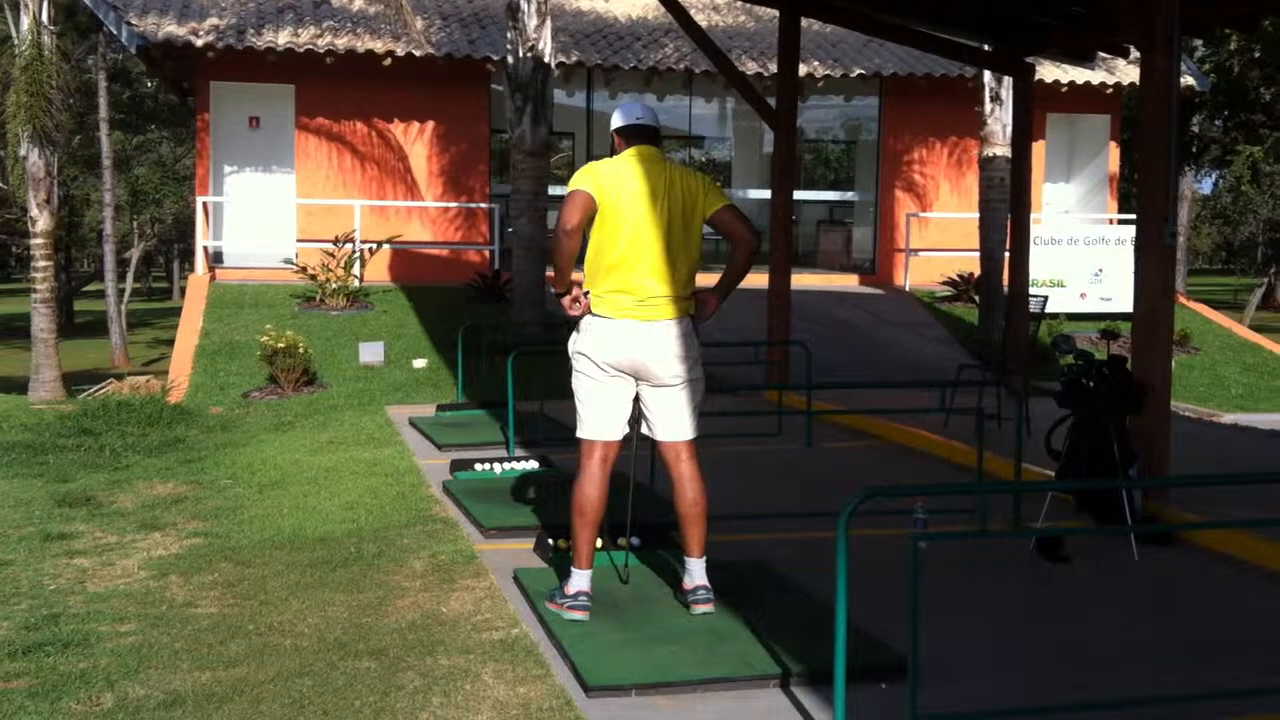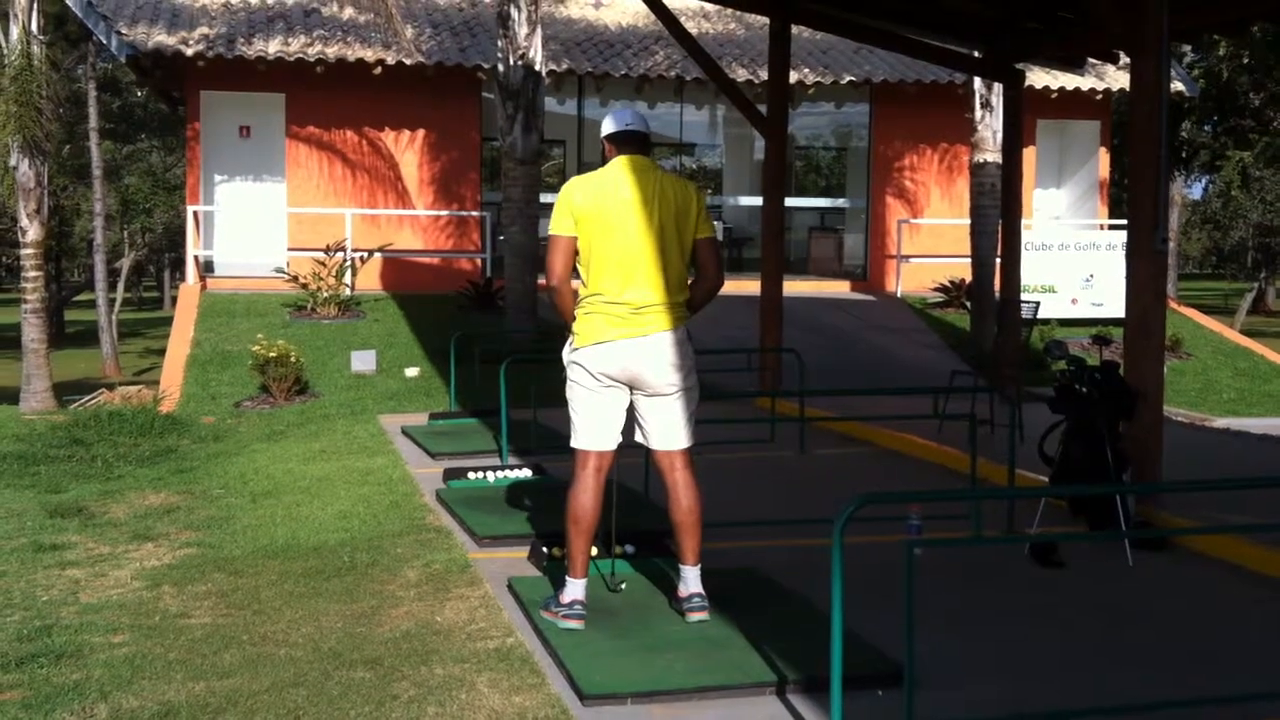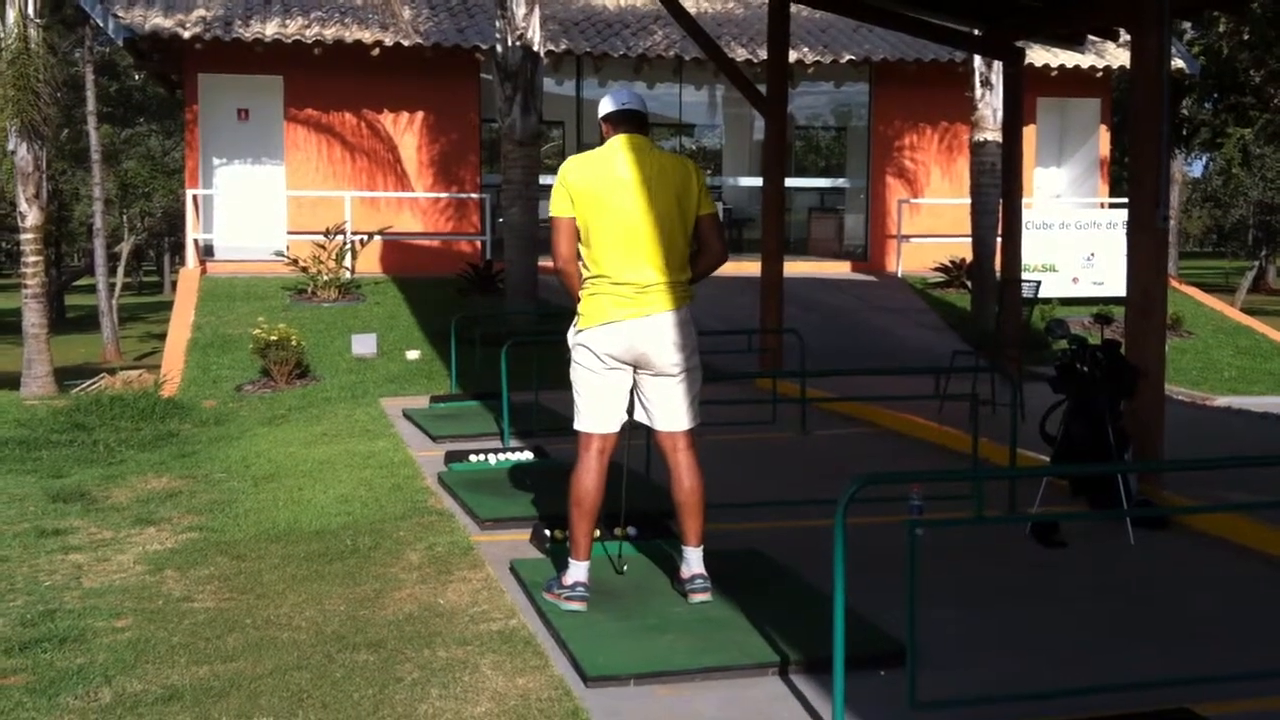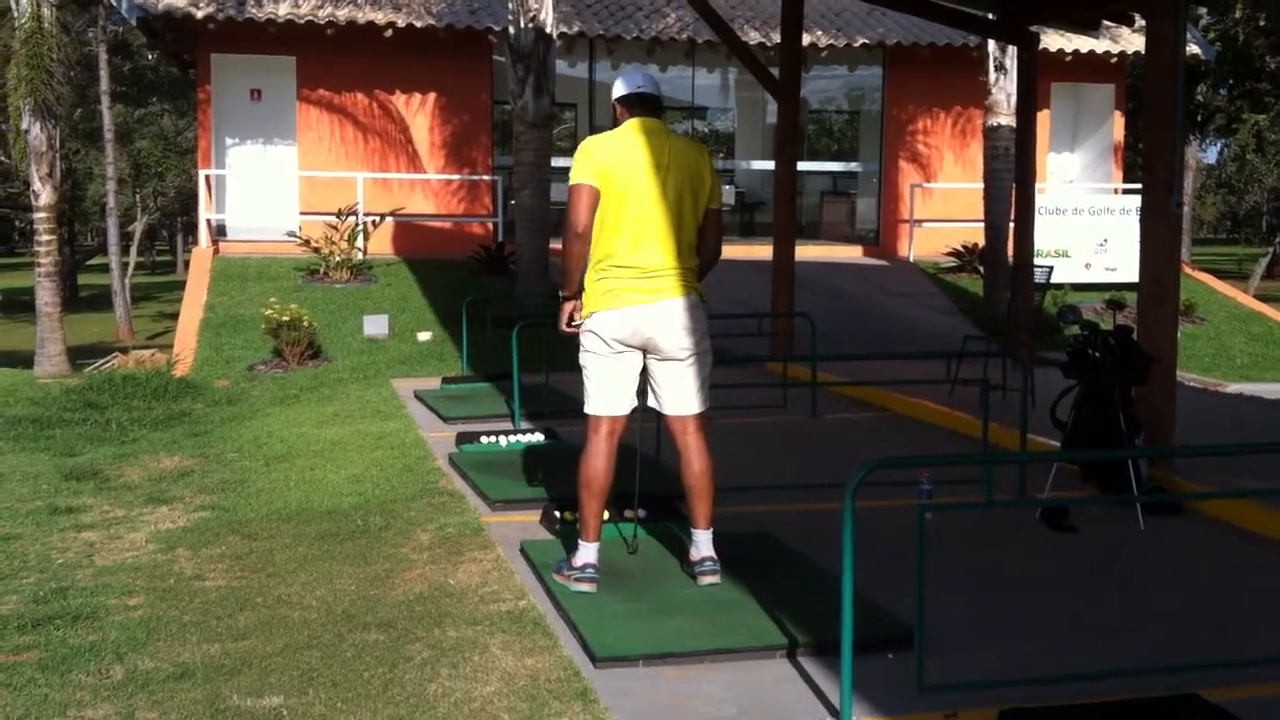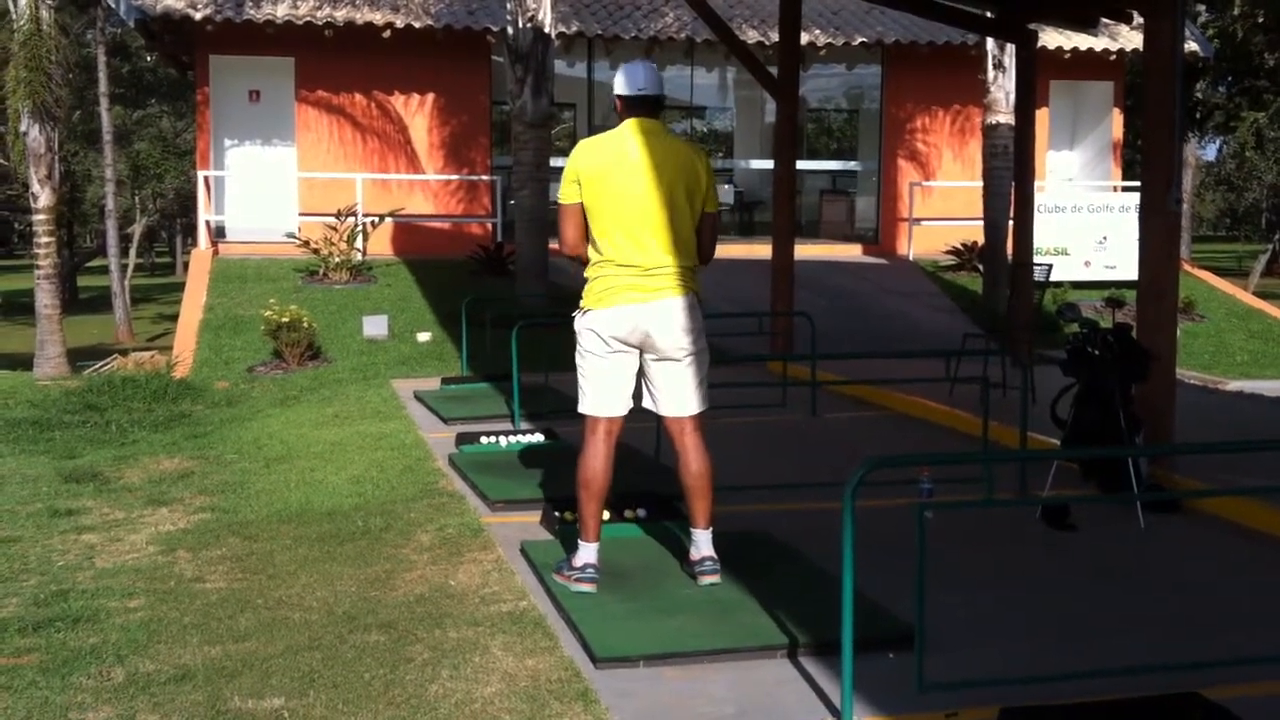
dt=1s
person 1, frame 1
left shoulder: (596, 172)
right shoulder: (693, 182)
left elbow: (569, 226)
right elbow: (747, 239)
left wrist: (563, 288)
right wrist: (716, 295)
left hip: (604, 331)
right hip: (671, 333)
left knee: (596, 458)
right knee: (682, 456)
left ankle: (578, 585)
right ankle: (697, 580)
person 1, frame 2
left shoulder: (578, 190)
right shoulder: (685, 192)
left elbow: (557, 279)
right elbow: (711, 277)
left wrist: (580, 325)
left hip: (597, 345)
right hip: (664, 343)
left knee: (589, 468)
right knee: (676, 465)
left ankle: (573, 595)
right ankle: (691, 588)
person 1, frame 3
left shoulder: (576, 169)
right shoulder: (683, 169)
left elbow: (564, 260)
right elbow: (714, 250)
left hip: (601, 326)
right hip: (668, 322)
left knee: (593, 450)
right knee: (679, 446)
left ankle: (576, 577)
right ankle: (694, 570)
person 1, frame 4
left shoulder: (596, 148)
right shoulder: (697, 155)
left elbow: (578, 229)
right elbow: (711, 247)
left wrist: (571, 295)
left hip: (610, 309)
right hip: (678, 306)
left knee: (602, 432)
right knee: (689, 430)
left ankle: (586, 557)
right ankle: (704, 551)
person 1, frame 5
left shoulder: (587, 153)
right shoulder: (693, 157)
left elbow: (571, 243)
right elbow: (706, 250)
left hip: (607, 308)
right hip: (674, 306)
left knee: (600, 433)
right knee: (686, 430)
left ankle: (586, 558)
right ankle: (703, 552)
